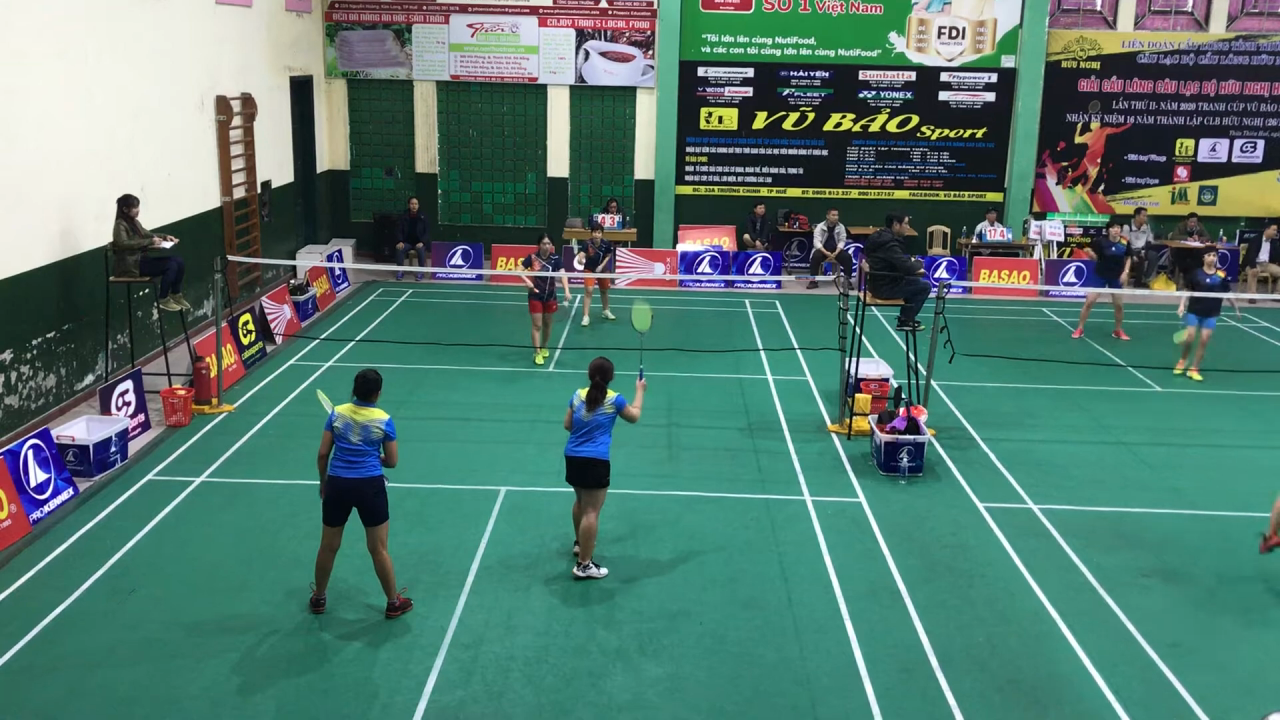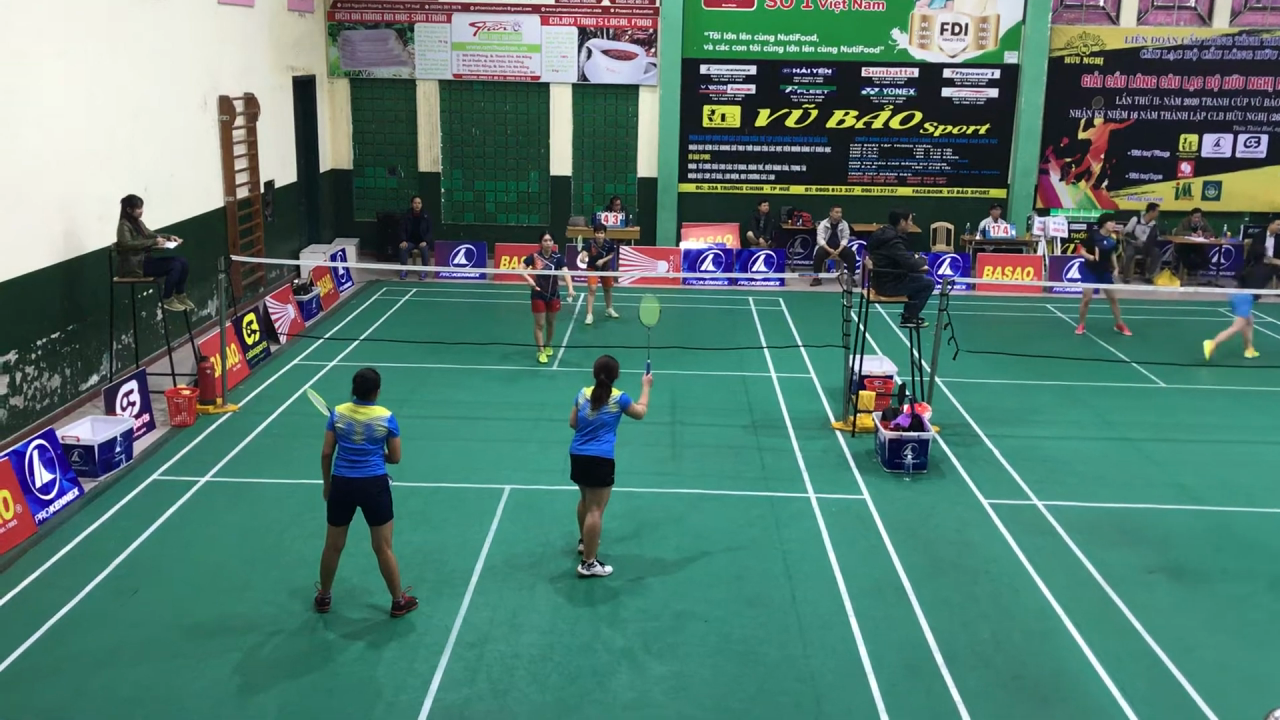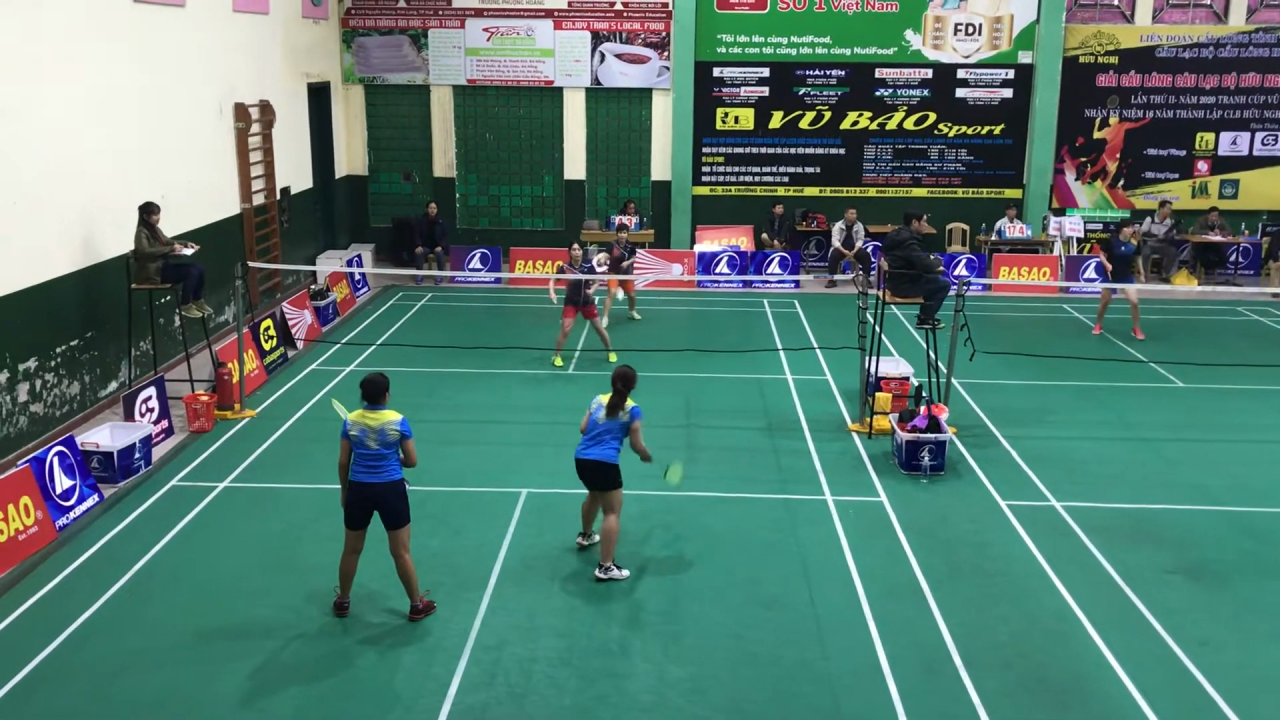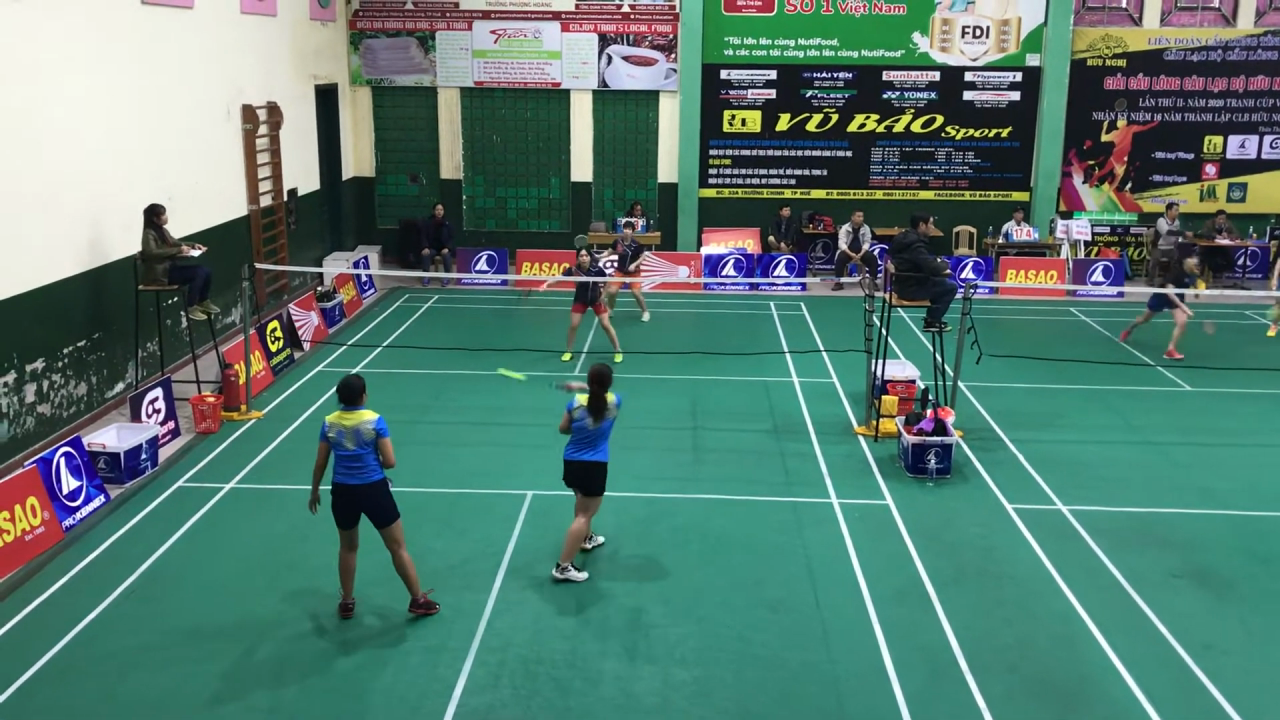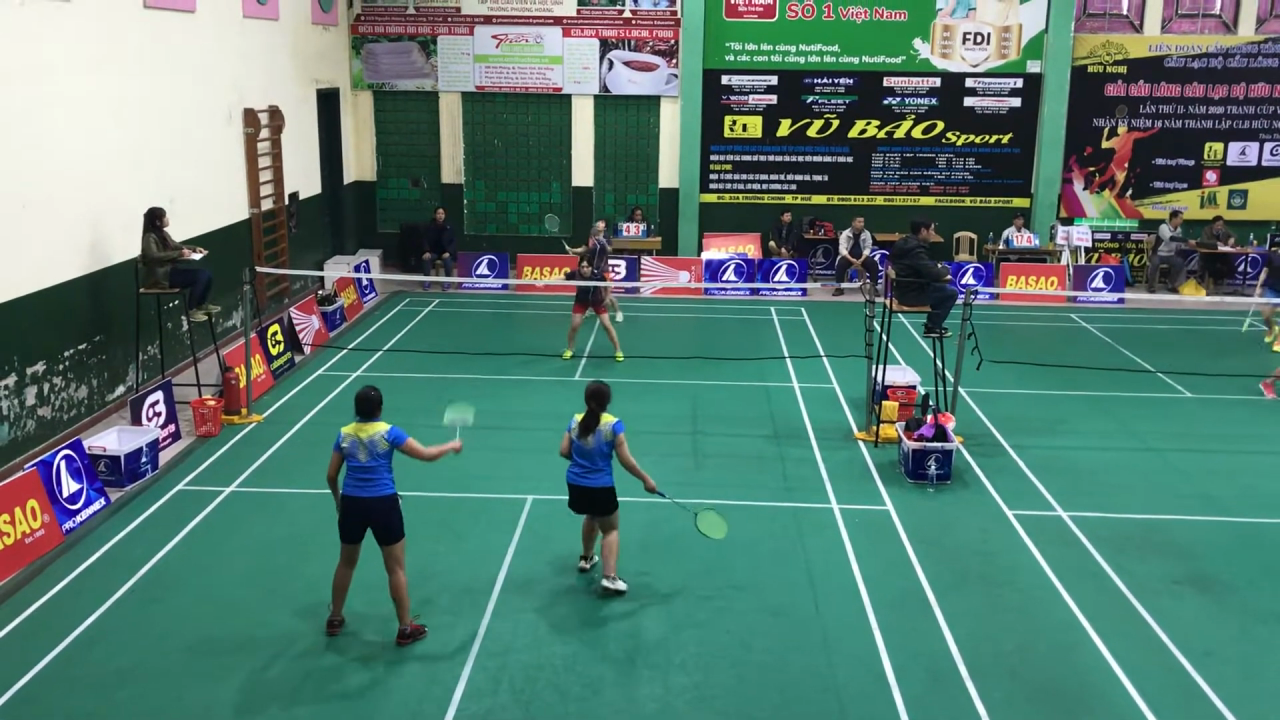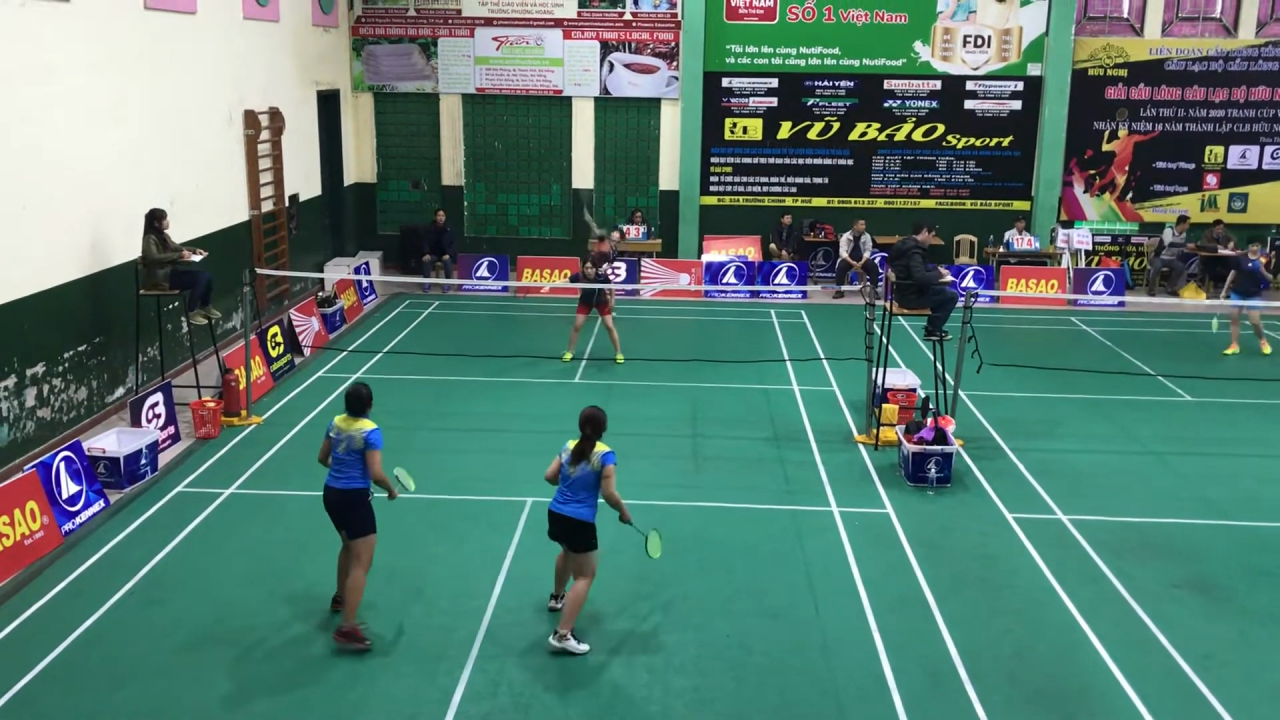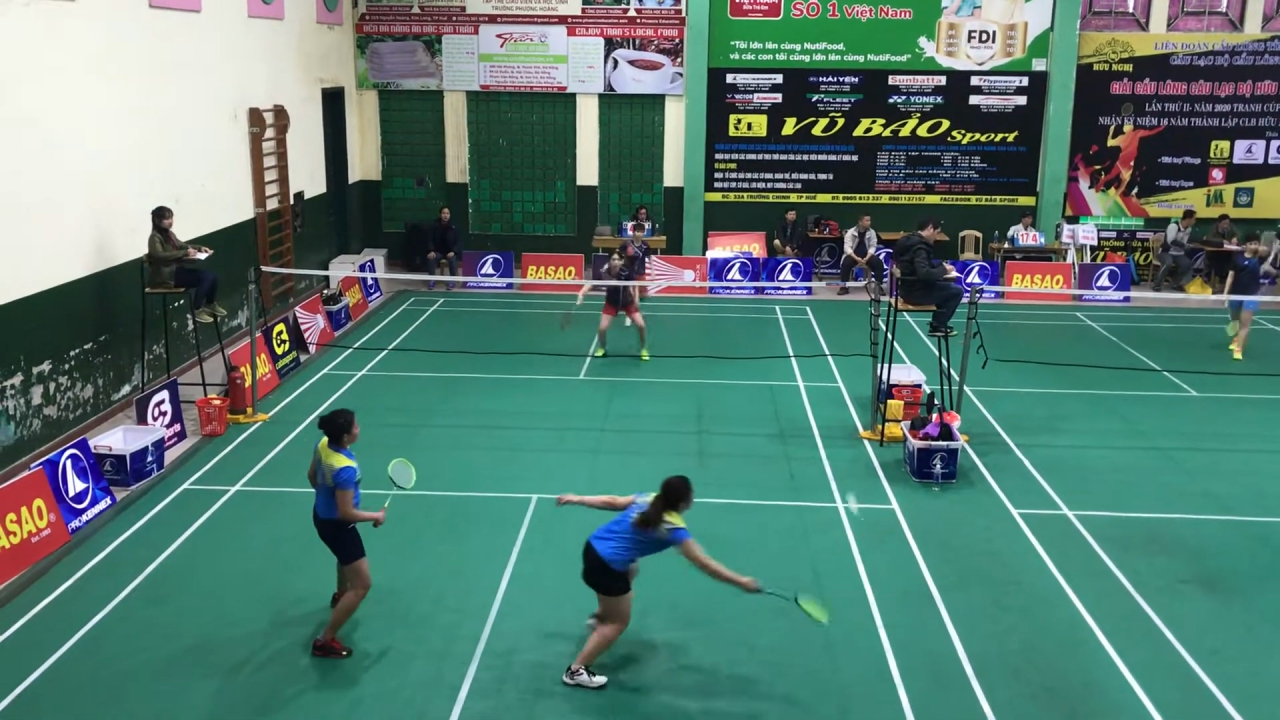
dt=0.7s
person 1, frame 1
left shoulder: (337, 413)
right shoulder: (384, 420)
left elbow: (322, 454)
right elbow: (392, 462)
left wrist: (323, 483)
left hip: (337, 485)
right hip: (370, 486)
left knee: (328, 547)
right knee: (379, 550)
left ankle: (318, 598)
right ankle: (393, 603)
person 1, frame 2
left shoulder: (338, 413)
right shoulder: (386, 417)
left elbow: (326, 453)
right elbow: (395, 458)
left wrist: (327, 483)
left hip: (342, 484)
right hip: (374, 485)
left knee: (333, 546)
right knee: (383, 549)
left ankle: (323, 597)
right ankle: (398, 601)
person 1, frame 3
left shoulder: (351, 421)
right shoulder: (398, 421)
left elbow: (343, 462)
right elbow: (411, 461)
left wrist: (344, 491)
left hip: (358, 490)
right hip: (391, 490)
left knee: (351, 550)
right knee: (401, 553)
left ankle: (342, 601)
right ankle: (416, 605)
person 1, frame 4
left shoulder: (329, 423)
right shoulder: (375, 421)
left elbow: (320, 463)
right elbow: (389, 462)
left wrist: (314, 492)
left hip: (343, 491)
right hip: (373, 489)
left knee: (348, 547)
right knee: (397, 547)
left ankle: (347, 602)
right ankle: (417, 599)
person 1, frame 5
left shoulder: (344, 434)
right shoulder: (388, 432)
left elbow: (331, 475)
right elbow: (426, 454)
left wrist: (337, 498)
right wrist: (452, 446)
left hip: (352, 504)
right hip: (383, 504)
left knee: (346, 563)
right knee: (396, 569)
left ankle: (335, 618)
right ankle: (406, 628)
person 1, frame 6
left shoulder: (336, 423)
right shoulder: (371, 432)
left elbow: (322, 458)
right elbow: (376, 474)
right wrist: (391, 489)
left hip: (331, 494)
right hip: (354, 498)
left knee: (349, 546)
right knee: (361, 564)
left ankle: (341, 597)
right ankle: (348, 627)
person 1, frame 7
left shoulder: (323, 445)
right shoulder: (345, 468)
left elbow: (312, 476)
right elbow: (346, 513)
right wrist: (376, 516)
left hip: (322, 516)
right hip: (337, 525)
left knee: (347, 554)
right knee: (362, 585)
left ankle: (341, 595)
right ankle: (325, 641)
person 2, frame 1
left shoulder: (578, 395)
right shoulder: (614, 400)
left elbow: (567, 424)
right elbow: (634, 416)
right wrist: (640, 391)
left hip: (572, 457)
right hip: (595, 461)
left knee: (580, 502)
right knee: (591, 512)
left ankle: (580, 543)
right ankle: (584, 565)
person 2, frame 2
left shoulder: (583, 394)
right shoulder: (619, 398)
left elbow: (573, 423)
right elbow: (640, 412)
right wrist: (646, 387)
left hip: (577, 455)
right hip: (600, 459)
left knee: (585, 501)
right knee: (595, 510)
left ankle: (584, 541)
right ankle: (588, 563)
person 2, frame 3
left shoulder: (597, 400)
right shoulder: (632, 409)
left elbow: (583, 428)
right elbow: (636, 445)
right wrist: (646, 455)
left hip: (581, 459)
right hip: (604, 463)
left knee: (594, 495)
right knee: (612, 512)
left ankle: (585, 535)
right ankle: (606, 567)
person 2, frame 4
left shoulder: (576, 401)
right shoulder: (614, 402)
left elbow: (563, 428)
right wrist: (582, 387)
left hip: (571, 461)
right hip: (595, 465)
left knee: (583, 502)
right knee: (584, 515)
left ankle: (586, 538)
right ankle: (563, 566)
person 2, frame 5
left shoulder: (575, 421)
right shoulder: (613, 424)
left elbow: (564, 452)
right elbow: (625, 459)
right wrist: (646, 480)
left hip: (575, 484)
right hip: (601, 487)
left knee: (591, 517)
right knee: (611, 530)
left ankle: (586, 558)
right ankle: (609, 577)
person 2, frame 6
left shoulder: (569, 447)
right shoulder: (605, 454)
left elbow: (550, 476)
right elbow: (609, 494)
right wrist: (623, 511)
left hip: (556, 514)
right hip: (580, 521)
left knee: (568, 552)
right knee: (584, 576)
left ankle: (557, 597)
right ankle: (563, 634)
person 2, frame 7
left shoulder: (648, 500)
right shoulder: (674, 527)
left elbow: (611, 501)
right elbow: (704, 563)
left wrist: (577, 498)
right wrist: (741, 581)
left hip: (594, 546)
right hip: (607, 565)
left knee: (629, 571)
right knee: (618, 622)
left ankle: (601, 617)
right ankle: (576, 671)
